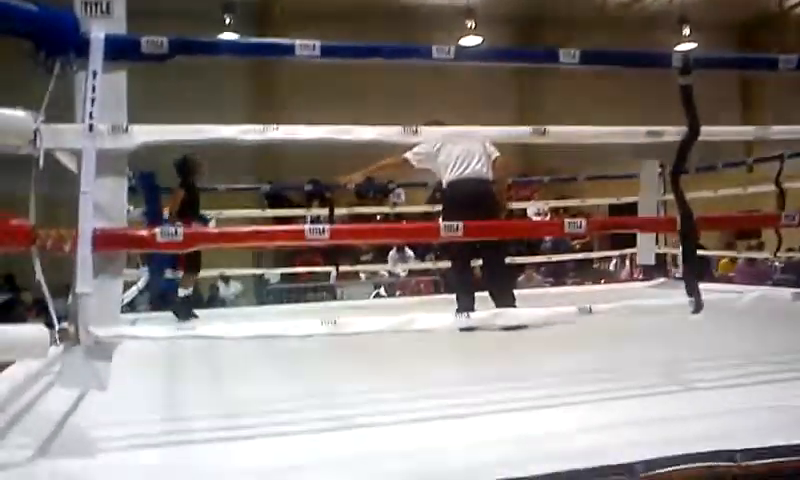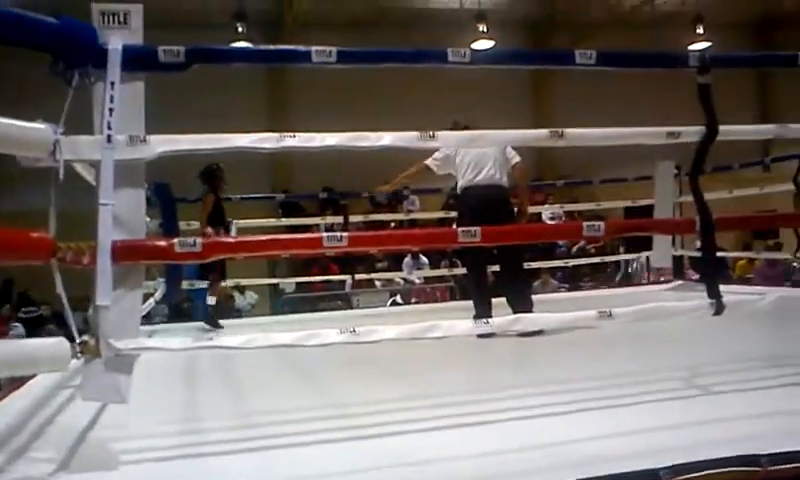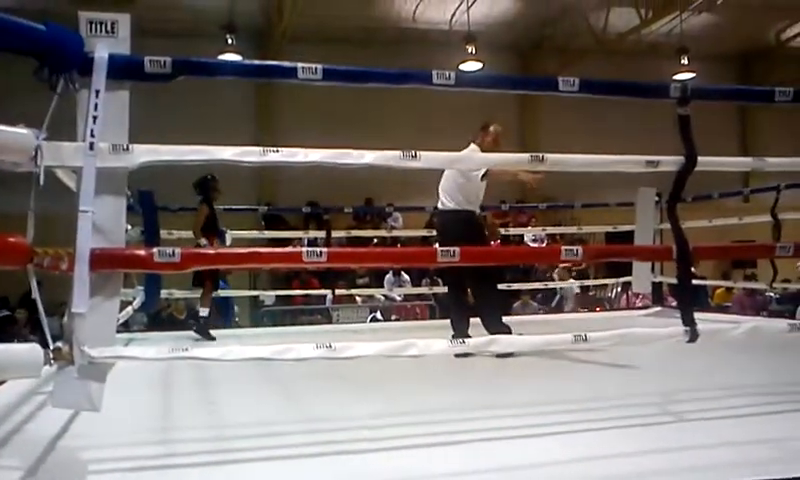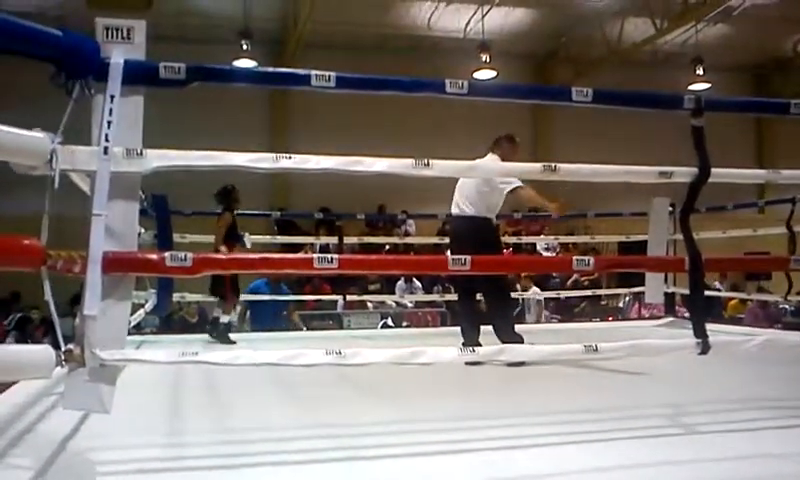
dt=0.7s
person 1, frame 1
left shoulder: (434, 143)
right shoulder: (476, 137)
left elbow: (399, 161)
right elbow: (499, 164)
left wrist: (363, 174)
right wrist: (501, 198)
left hip: (456, 192)
right hip: (483, 190)
left knee: (460, 256)
right knee: (493, 252)
left ankle: (466, 311)
right ankle: (507, 307)
person 1, frame 2
left shoulder: (454, 147)
left elbow: (421, 167)
right elbow: (518, 169)
left wrist: (392, 185)
right wrist: (523, 206)
left hip: (470, 199)
right hip: (498, 196)
left knee: (475, 262)
right knee: (510, 258)
left ankle: (483, 316)
right ankle: (524, 313)
person 1, frame 3
left shoulder: (466, 157)
right shoulder: (472, 156)
right elbow: (491, 171)
left wrist: (483, 223)
right wrist: (519, 174)
left hip: (446, 219)
right hip: (462, 220)
left knee: (455, 281)
right knee: (483, 278)
left ankle: (460, 335)
right ankle: (498, 332)
person 1, frame 4
left shoulder: (478, 165)
right shoulder: (496, 167)
right elbow: (519, 191)
right wrist: (546, 204)
left hip: (459, 225)
right hip: (478, 226)
left knee: (465, 288)
right knee: (495, 287)
left ankle: (470, 342)
right ankle: (510, 341)
person 2, frame 1
left shoulder: (193, 188)
right shoulder: (182, 189)
right elbow: (171, 214)
left wrist: (202, 221)
right wrist: (184, 228)
left knee: (193, 272)
right knee: (191, 272)
left ankle: (185, 305)
right ankle: (180, 305)
person 2, frame 2
left shoulder: (216, 195)
right shoulder: (210, 195)
right elbow: (204, 222)
left wrist: (226, 226)
right wrist: (213, 235)
left knee: (217, 279)
right knee: (216, 279)
left ankle: (211, 312)
right ankle: (210, 313)
person 2, frame 3
left shoulder: (210, 206)
right shoulder: (204, 206)
right elbow: (197, 230)
left wrist: (220, 234)
right wrist: (205, 245)
left knee: (210, 289)
right knee: (208, 288)
left ankle: (201, 324)
right ankle: (201, 324)
person 2, frame 4
left shoulder: (230, 215)
right shoulder: (227, 215)
right elbow: (218, 238)
left wrist: (240, 238)
right wrist: (226, 255)
left knee: (225, 297)
right knee: (230, 296)
left ankle: (215, 326)
right ankle: (221, 330)
